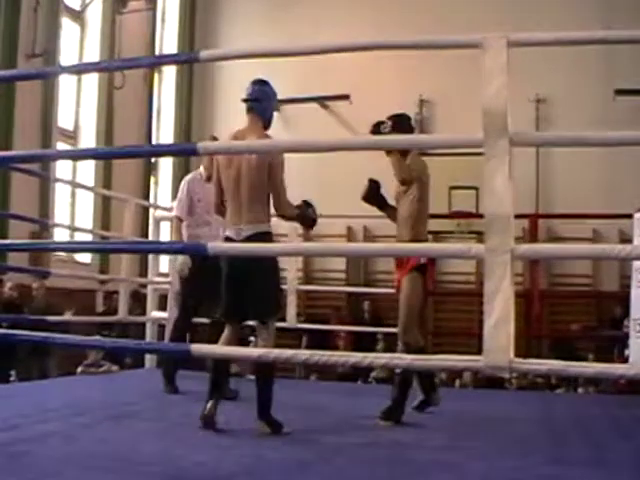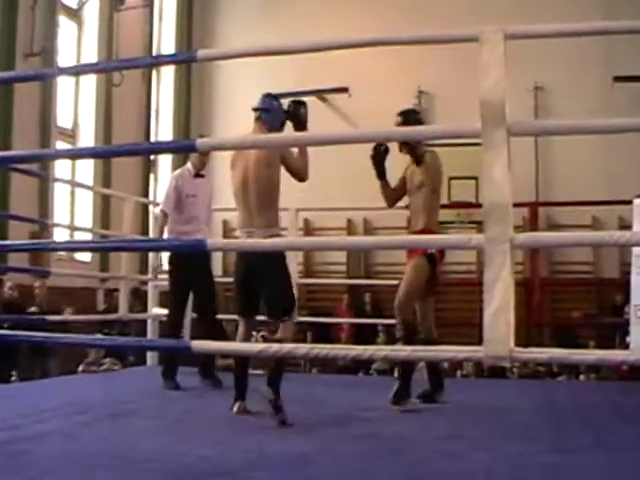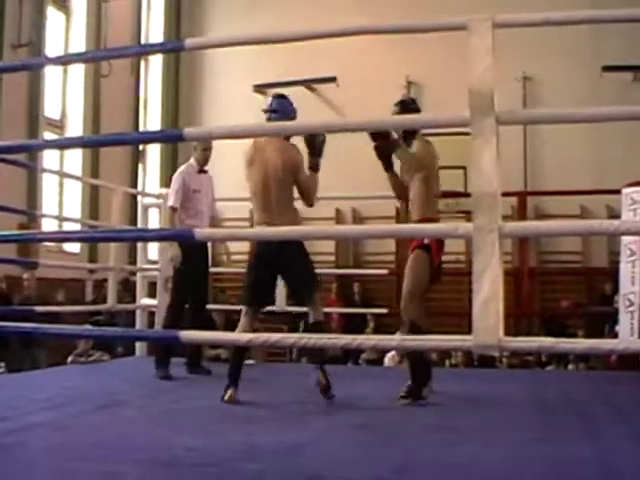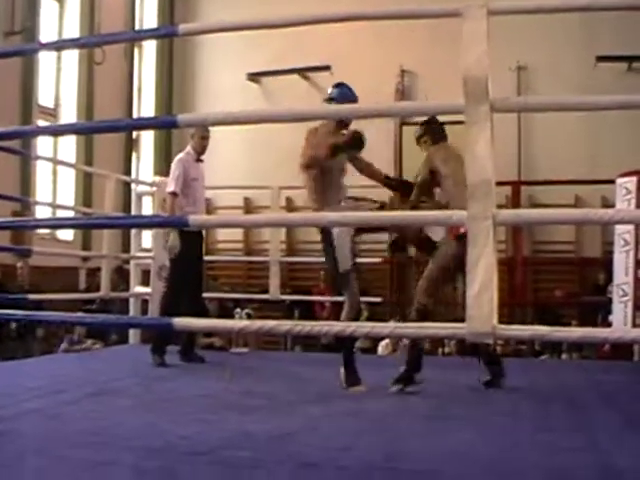
dt=0.5s
person 1, frame 1
right shoulder: (268, 146)
left elbow: (218, 205)
right elbow: (281, 207)
right wrist: (303, 214)
left hip: (231, 241)
right hip: (258, 241)
left knee: (232, 325)
right knee: (266, 327)
left ankle: (213, 398)
right ankle: (264, 415)
person 1, frame 2
left shoulder: (237, 151)
right shoulder: (274, 145)
right elbow: (302, 174)
right wrist: (301, 134)
right hip: (268, 243)
left knee: (245, 322)
right knee: (286, 320)
left ankle: (239, 399)
right ankle: (274, 386)
person 1, frame 3
left shoulder: (251, 151)
right shoulder: (290, 150)
right elbow: (310, 199)
right wrist: (315, 163)
left hip: (262, 242)
right hip: (289, 240)
left knee: (249, 313)
right knee: (314, 303)
left ankle: (232, 385)
right ankle: (320, 368)
person 1, frame 4
left shoulder: (339, 140)
right shoulder: (315, 135)
left elbow: (364, 166)
right elbow: (306, 164)
left wrist: (393, 182)
right wrist: (335, 146)
left hip: (345, 212)
right knee: (352, 297)
right ankle: (349, 370)
person 2, frame 1
left shoulder: (415, 163)
right shoulder: (406, 166)
left elbow: (403, 177)
right wrist: (379, 202)
left hip: (415, 254)
right hip: (405, 255)
left knee: (406, 328)
right knee: (411, 327)
left ankle: (397, 403)
right ankle: (429, 390)
person 2, frame 2
left shoulder: (429, 158)
right shoulder: (410, 166)
left elbow: (434, 185)
right elbow: (390, 200)
left wrist: (417, 156)
right wrist: (380, 170)
left hip: (428, 243)
left knee: (402, 305)
right knee: (424, 318)
left ankle: (403, 381)
right ankle: (436, 385)
person 2, frame 3
left shoulder: (421, 145)
right shoulder: (411, 149)
left elbow: (415, 166)
right elbow: (403, 193)
left wrist: (393, 145)
right wrist: (387, 163)
left hip: (427, 233)
right hip: (419, 234)
left knee: (409, 305)
right knee: (415, 305)
left ankle: (418, 382)
right ankle: (423, 376)
person 2, frame 4
left shoulder: (433, 153)
right shoulder: (455, 156)
left elbow: (417, 197)
left hip: (464, 228)
left knee: (424, 291)
left ankle: (411, 366)
right ankle: (495, 369)
person 3, frame 1
right shoulder: (191, 182)
right elbow: (178, 219)
right wrist: (181, 254)
left hip: (215, 255)
right hip: (194, 254)
left knee: (218, 315)
right knee: (185, 313)
right ankle: (169, 374)
person 3, frame 2
left shoulder: (206, 183)
right shoulder: (178, 178)
right elbow: (164, 215)
right wrist: (157, 251)
left hip: (201, 251)
right hip: (181, 251)
left knee: (207, 309)
right knee: (176, 312)
left ankle: (207, 368)
right ankle: (168, 373)
person 3, frame 3
left shoulder: (208, 178)
right shoulder: (183, 174)
right elbow: (172, 210)
left wrist: (222, 242)
right wrist: (173, 244)
left hip: (201, 245)
right hip: (186, 243)
left knee: (199, 302)
right knee: (178, 301)
left ankle: (194, 360)
right ankle: (162, 362)
person 3, frame 4
left shoulder: (199, 166)
right shoulder: (181, 161)
right elbow: (171, 197)
right wrist: (172, 233)
left hip: (196, 232)
right hip: (183, 232)
left knee: (194, 291)
right knee: (175, 289)
left ankle: (188, 348)
right ankle: (158, 348)
